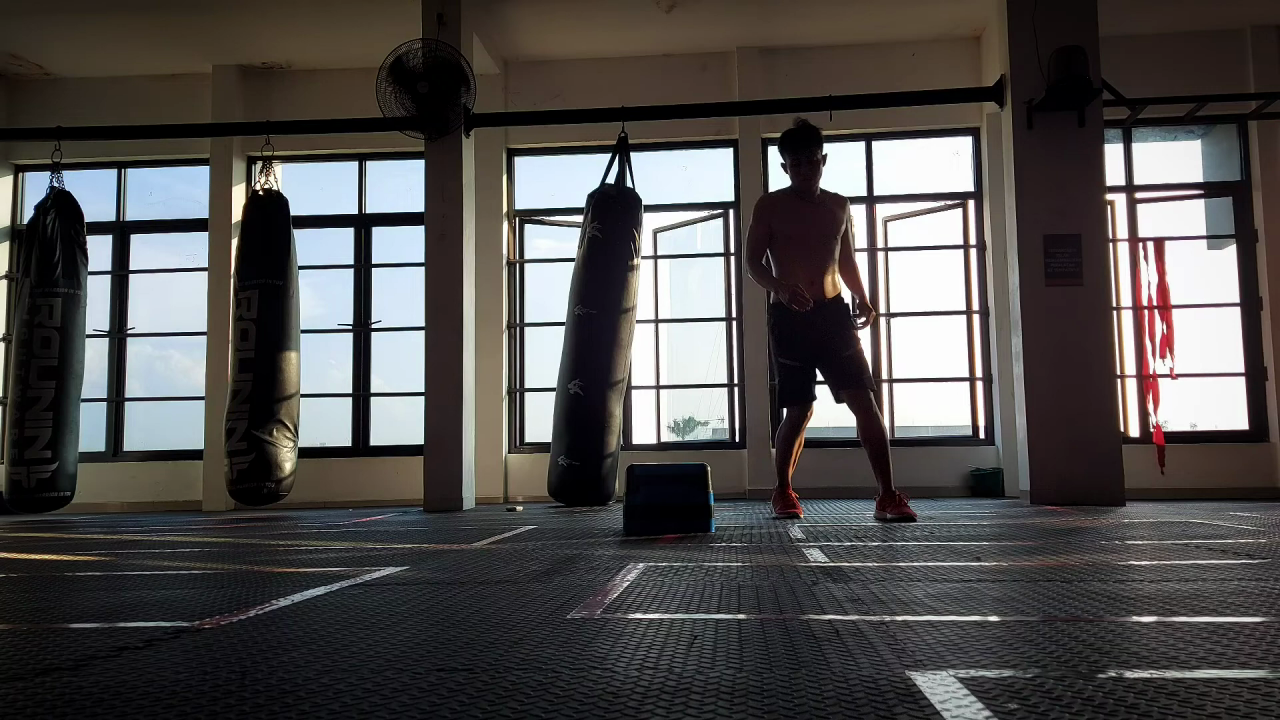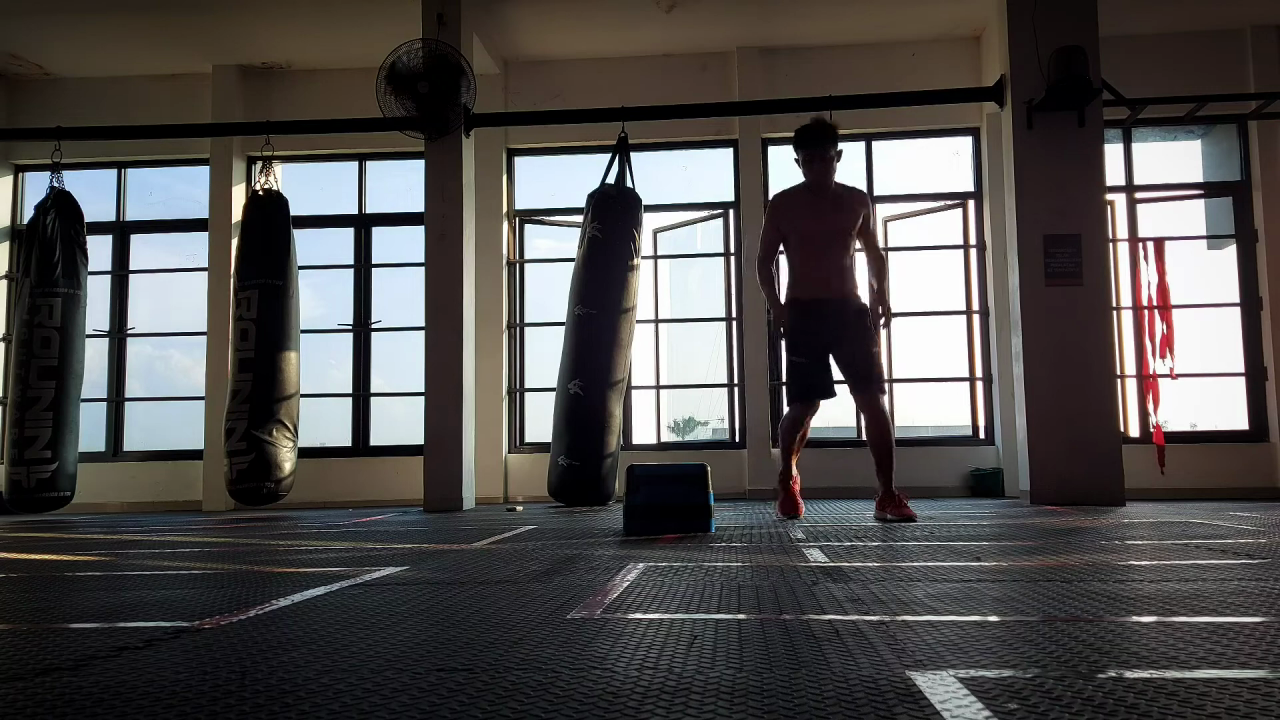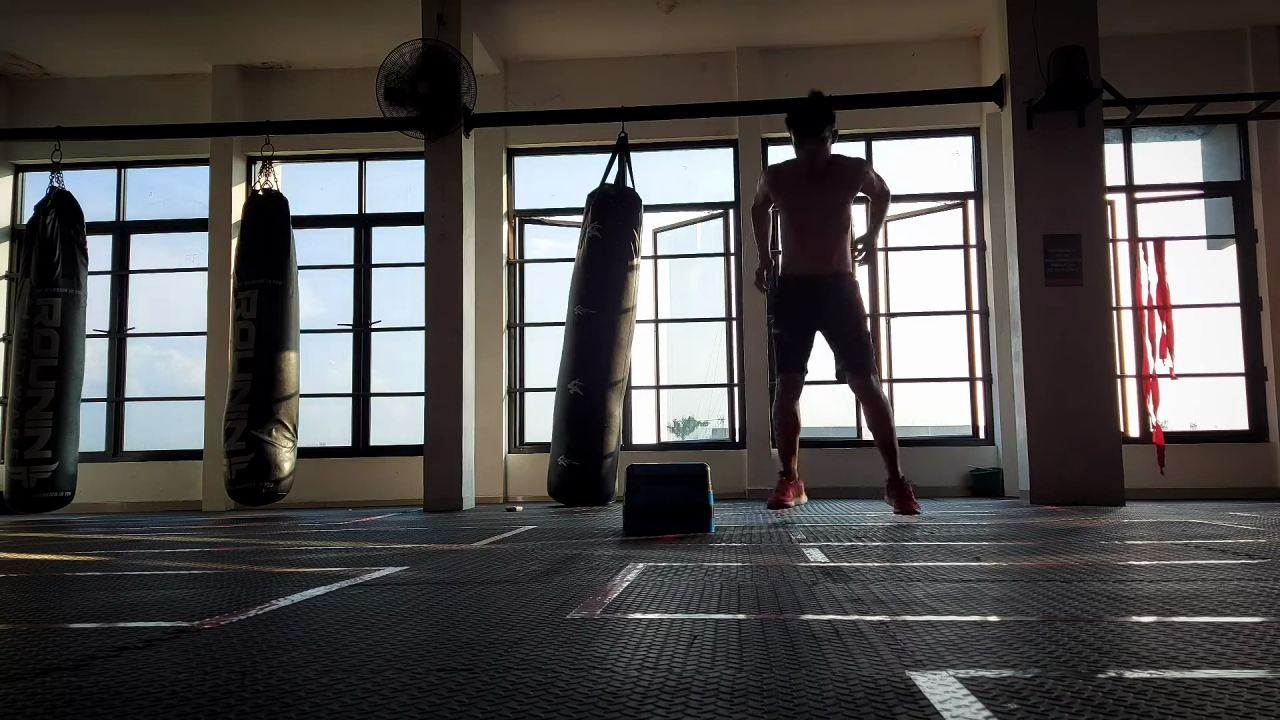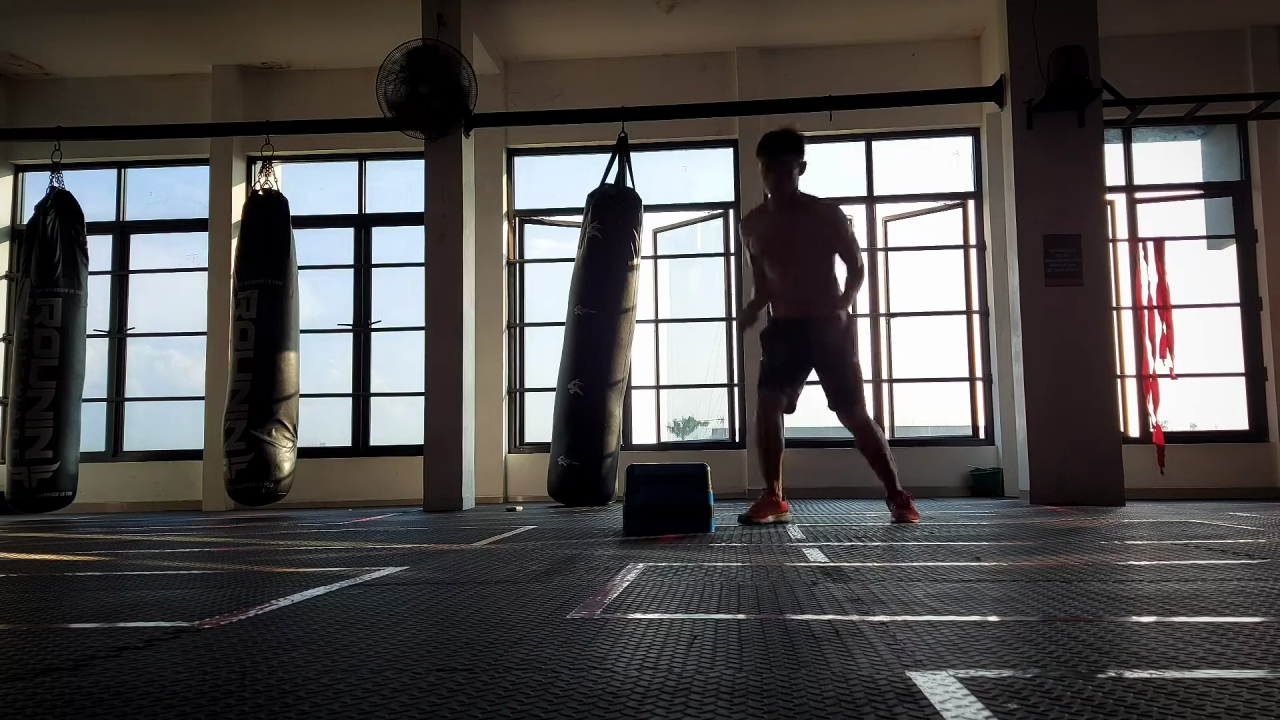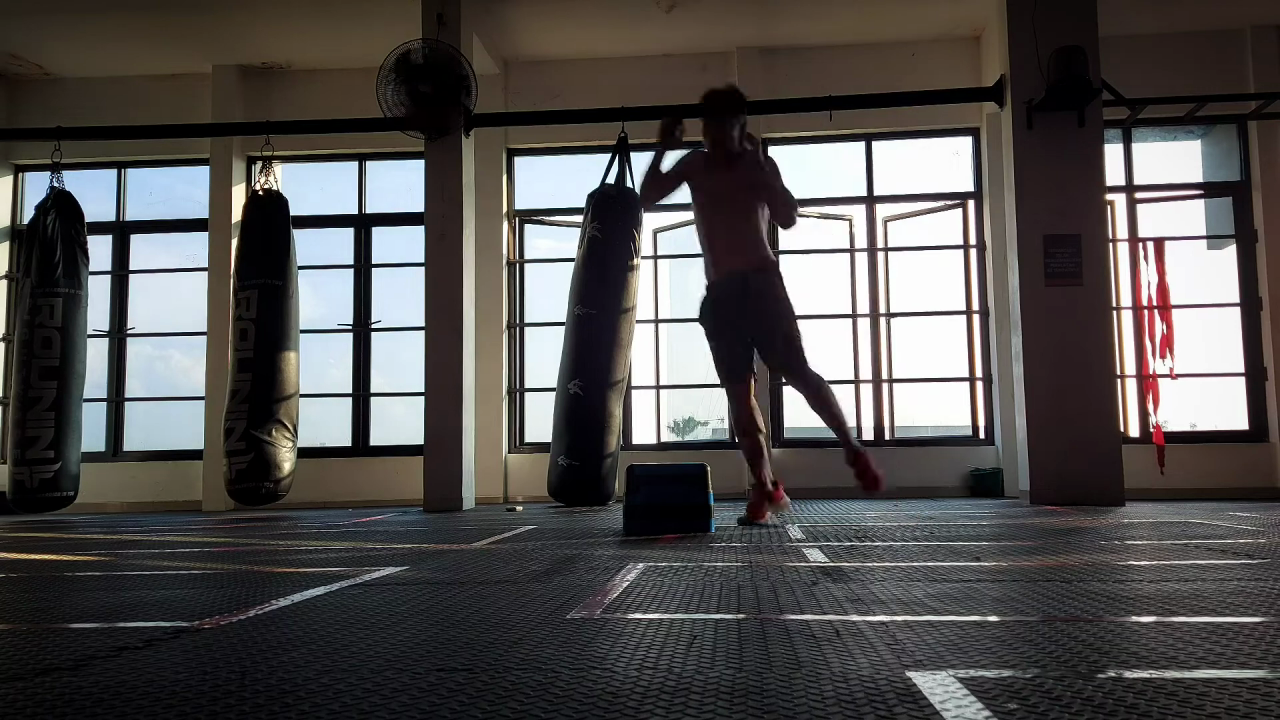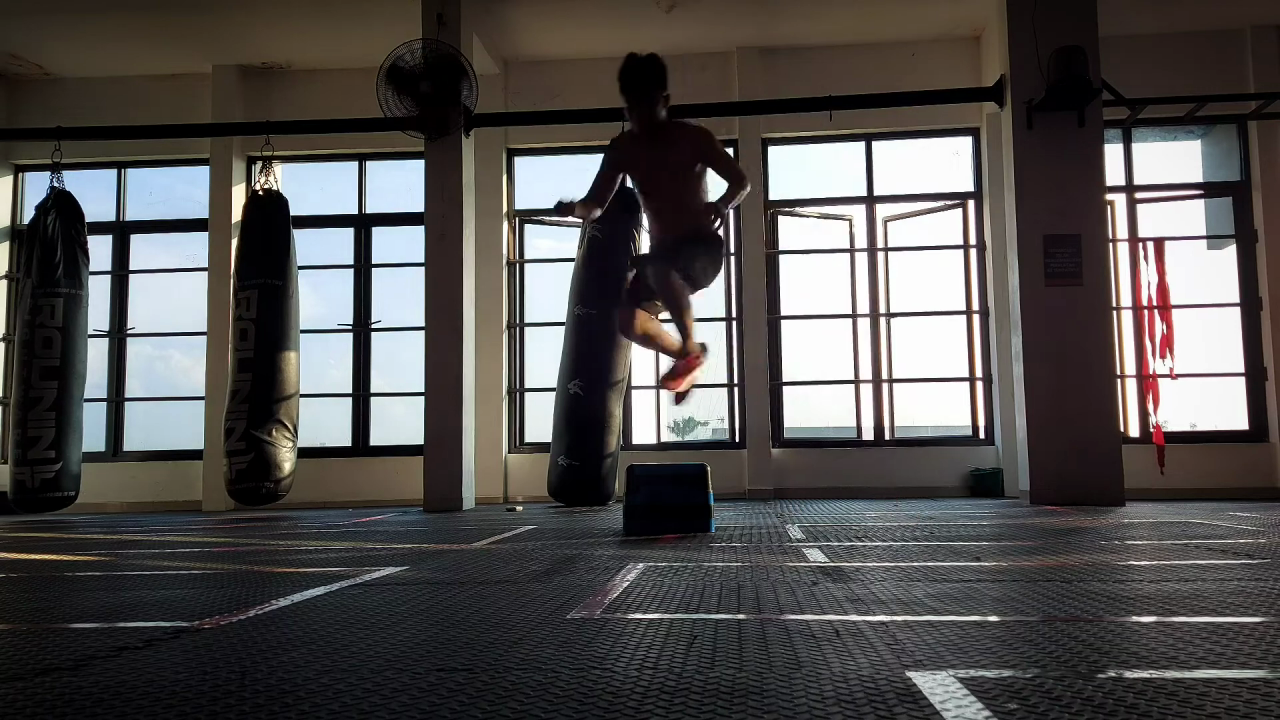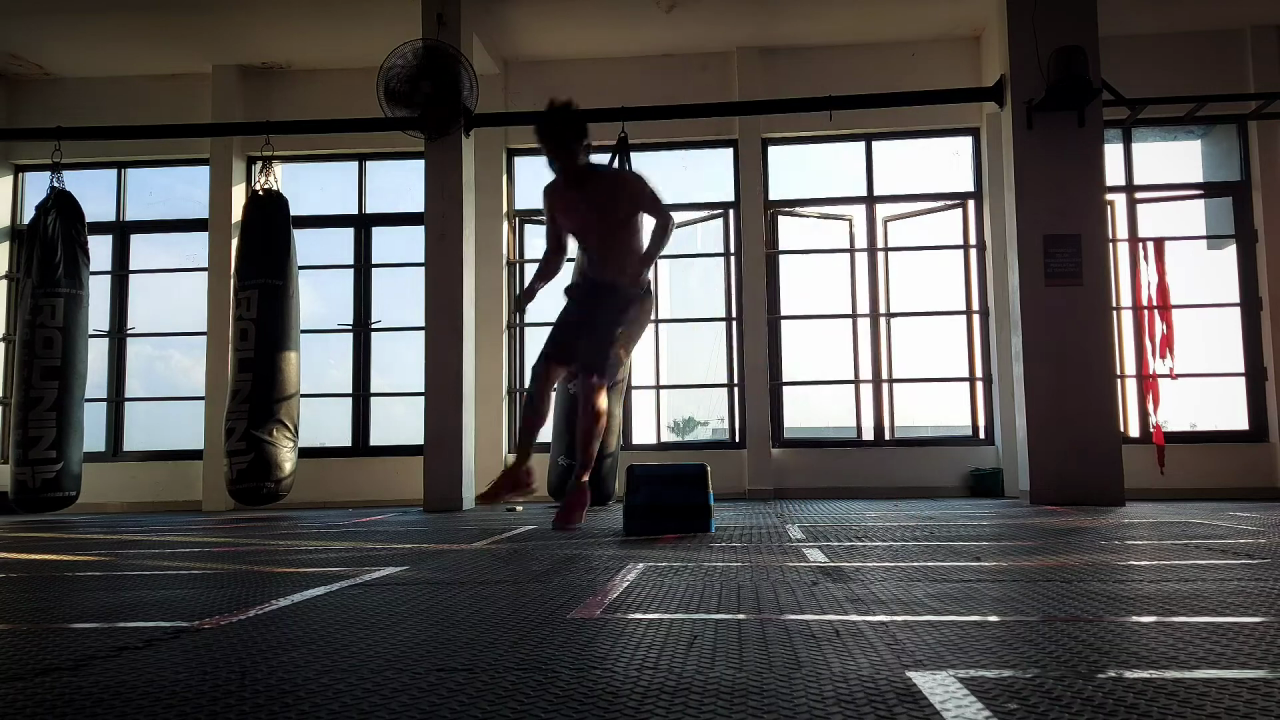
dt=0.2s
person 1, frame 1
left shoulder: (839, 207)
right shoulder: (769, 206)
right elbow: (752, 261)
left wrist: (863, 297)
right wrist: (780, 287)
left hip: (834, 312)
right hip: (791, 314)
left knee: (863, 399)
right knee: (799, 409)
left ankle: (887, 494)
right ankle: (783, 490)
person 1, frame 2
left shoulder: (856, 201)
right shoulder: (783, 205)
left elbow: (874, 252)
right elbow: (764, 259)
left wrist: (880, 295)
right wrist: (775, 302)
left hip: (849, 309)
right hip: (802, 312)
left knee: (871, 398)
right knee: (802, 409)
left ankle: (888, 494)
right ankle: (788, 480)
person 1, frame 3
left shoulder: (854, 171)
right shoulder: (776, 177)
left elbow: (883, 197)
right elbow: (758, 210)
left wrist: (872, 236)
right wrist: (764, 259)
left hip: (838, 286)
right hip: (790, 288)
left knee: (866, 383)
right knee: (787, 385)
left ankle: (897, 483)
right ankle: (790, 481)
person 1, frame 4
left shoulder: (824, 215)
right shoulder: (753, 223)
left elbow: (856, 265)
left wrist: (842, 304)
right wrist: (755, 303)
left hip: (828, 325)
right hip: (782, 328)
left knee: (853, 415)
right knee: (767, 402)
left ankle: (897, 495)
right ankle: (773, 496)
person 1, frame 5
left shoulder: (759, 165)
right shoulder: (693, 165)
left elbow: (787, 217)
right elbow: (648, 200)
left wrist: (760, 162)
right wrist: (662, 149)
left hip: (762, 282)
right hip: (722, 293)
left knee: (798, 373)
right knee: (738, 391)
left ankle: (853, 450)
right ankle: (766, 488)
person 1, frame 6
left shoulder: (693, 138)
right shoulder: (622, 148)
left elbow: (741, 180)
right elbow: (596, 200)
left wrist: (723, 206)
right wrist: (576, 208)
left hip: (702, 247)
right hip: (664, 251)
left knee: (658, 272)
right knee: (627, 317)
left ankle: (690, 347)
right ankle: (685, 354)
person 1, frame 7
left shoulder: (620, 183)
right shoulder: (553, 195)
left elbow: (666, 220)
right elbow: (554, 253)
left wrist: (642, 265)
right wrist: (529, 291)
left hip: (626, 296)
right hip: (588, 293)
left knee: (591, 385)
right knee: (542, 374)
left ankle: (579, 489)
right ankle: (519, 471)
